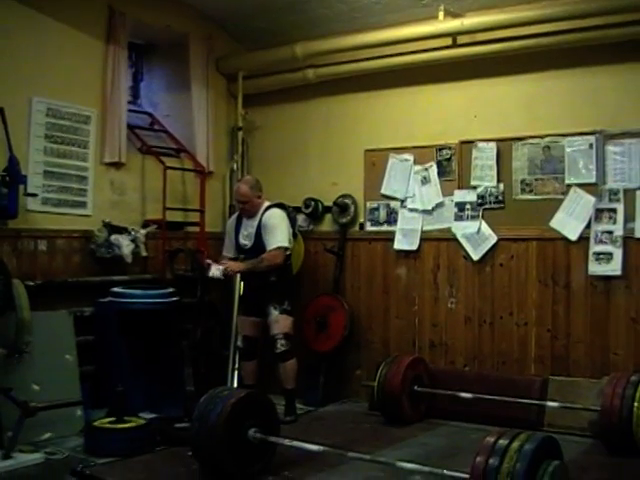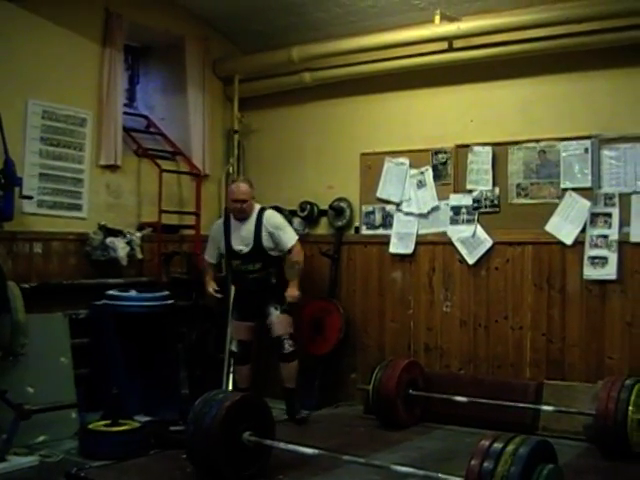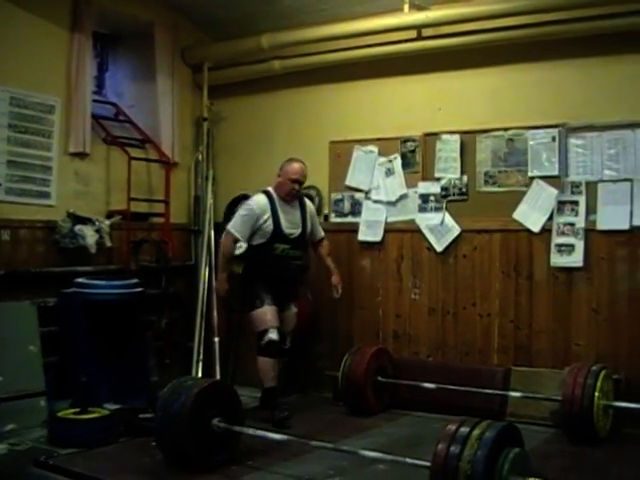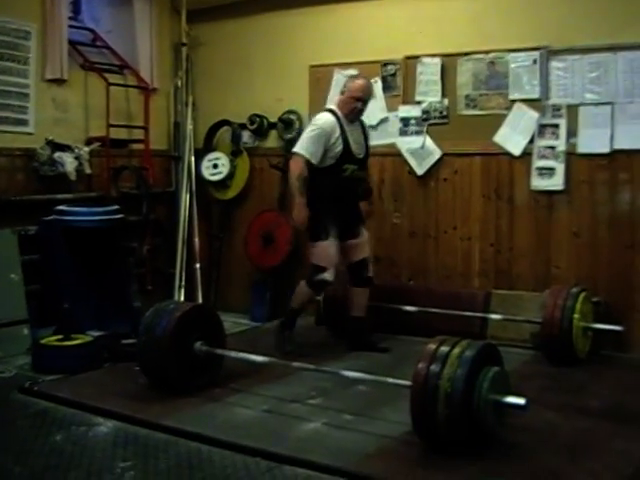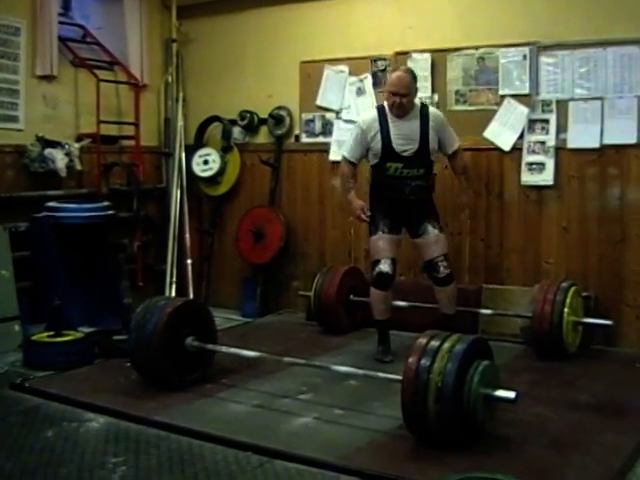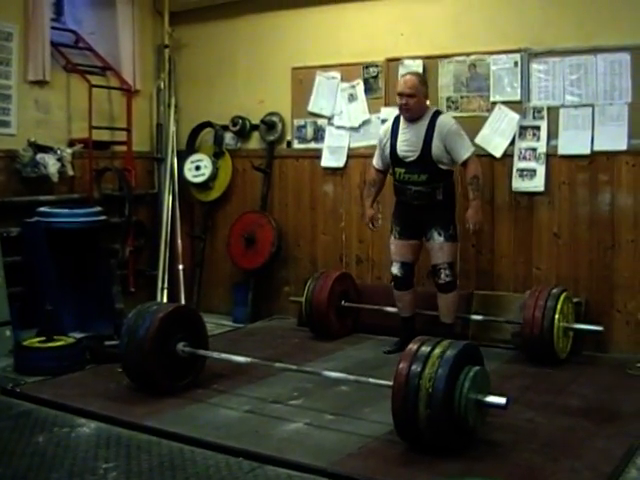
dt=0.7s
person 1, frame 1
left shoulder: (274, 216)
right shoulder: (234, 221)
left elbow: (276, 257)
right elbow: (229, 256)
left wrist: (242, 266)
right wrist: (222, 266)
left hip: (276, 289)
right hip: (251, 289)
left knee: (282, 345)
right knee: (246, 346)
left ankle: (290, 404)
person 1, frame 2
left shoulder: (270, 219)
right shoulder: (220, 226)
left elbow: (296, 251)
right elbow: (211, 261)
left wrist: (293, 285)
right wrist: (210, 280)
left hip: (274, 292)
right hip: (244, 294)
left knee: (285, 344)
right knee: (240, 350)
left ankle: (292, 404)
person 1, frame 3
left shoulder: (306, 207)
right shoulder: (258, 204)
left elbow: (319, 242)
right elbow: (229, 239)
left wrist: (333, 271)
right wrist: (222, 275)
left hip: (288, 283)
right hip: (260, 282)
left knee: (281, 343)
right knee: (270, 339)
left ankle: (269, 394)
right ankle: (272, 403)
person 1, frame 4
left shoulder: (360, 125)
right shoulder: (325, 123)
right elbow: (298, 162)
left wrist: (367, 198)
right wrist: (299, 203)
left hip: (350, 208)
right hip: (323, 210)
left knee: (363, 270)
right knee: (323, 275)
left ankle: (359, 334)
right ankle: (286, 325)
person 1, frame 5
left shoulder: (432, 117)
right shoulder: (370, 121)
left elbow: (455, 154)
right elbow: (348, 161)
left wrist: (466, 189)
right wrist: (352, 195)
left hip: (421, 204)
right hip: (384, 206)
left knee: (440, 268)
right knee: (382, 272)
right ankle: (382, 340)
person 1, frame 6
left shoulder: (444, 125)
right shoulder: (389, 129)
left elbow: (471, 163)
right elbow: (377, 170)
left wrist: (474, 204)
right wrist: (369, 204)
left hip: (438, 210)
right hip: (403, 210)
left knee: (444, 275)
right knee: (400, 274)
left ankle: (447, 339)
right ankle: (407, 334)
